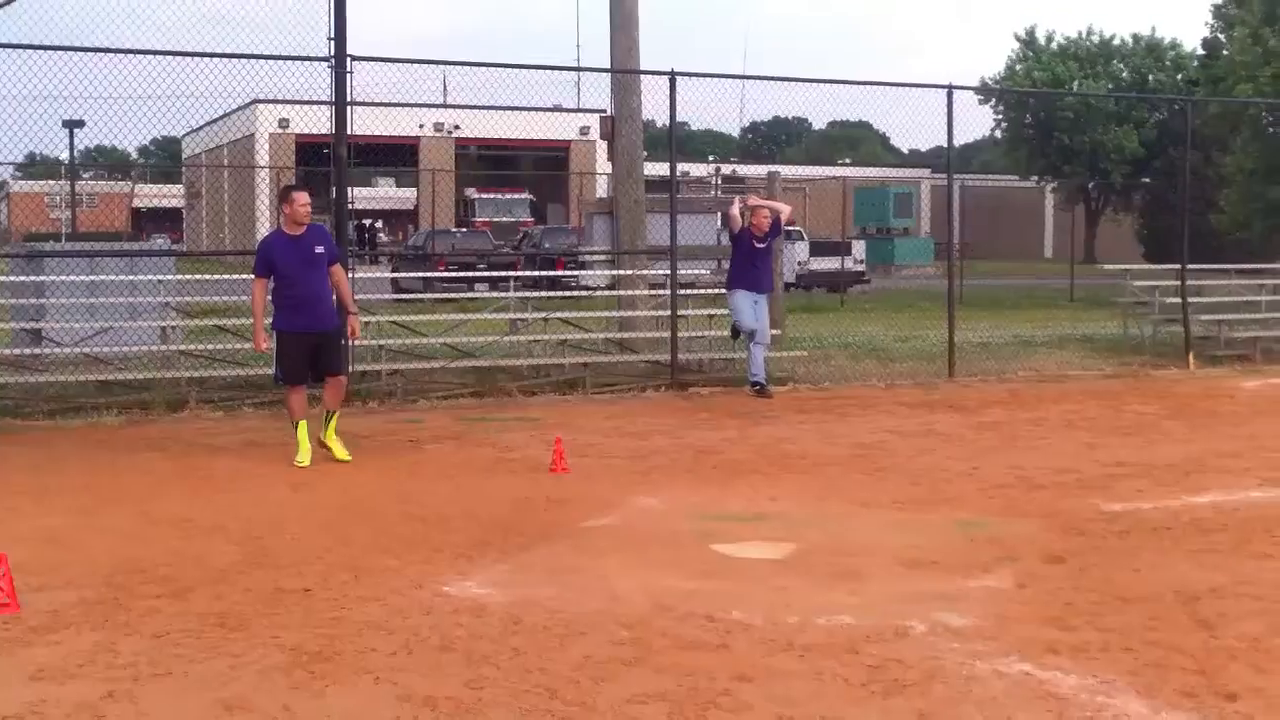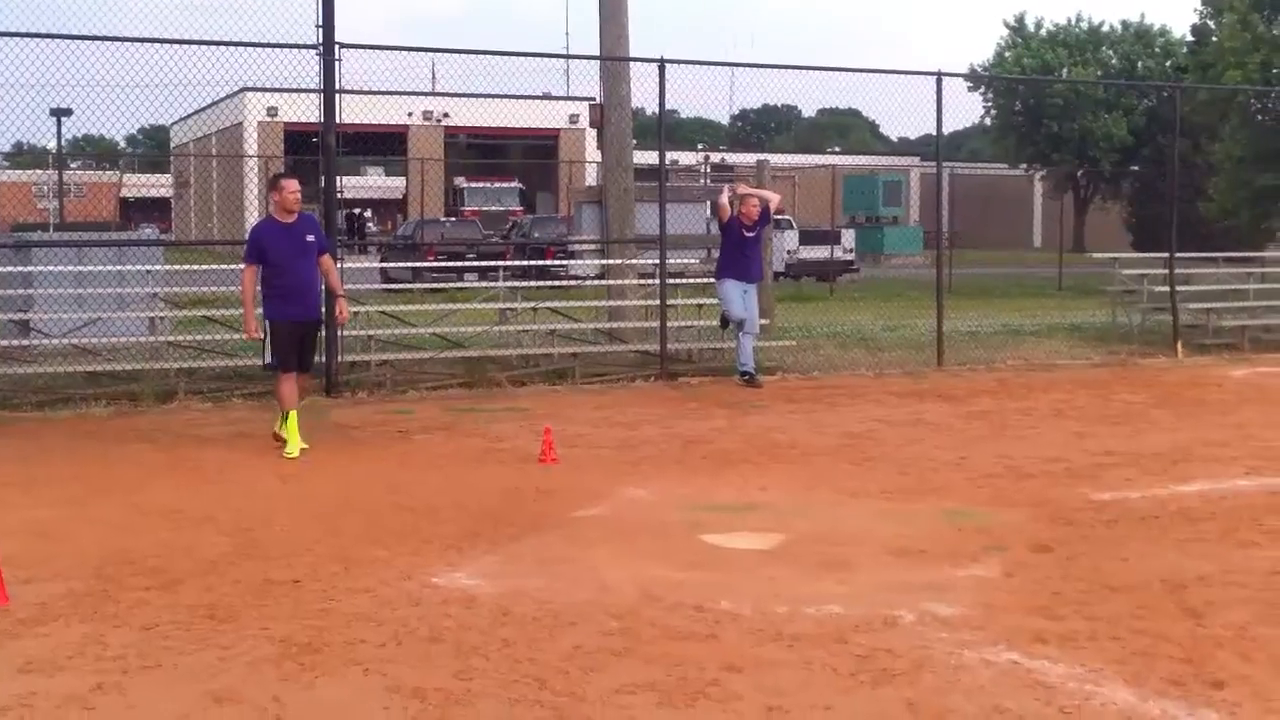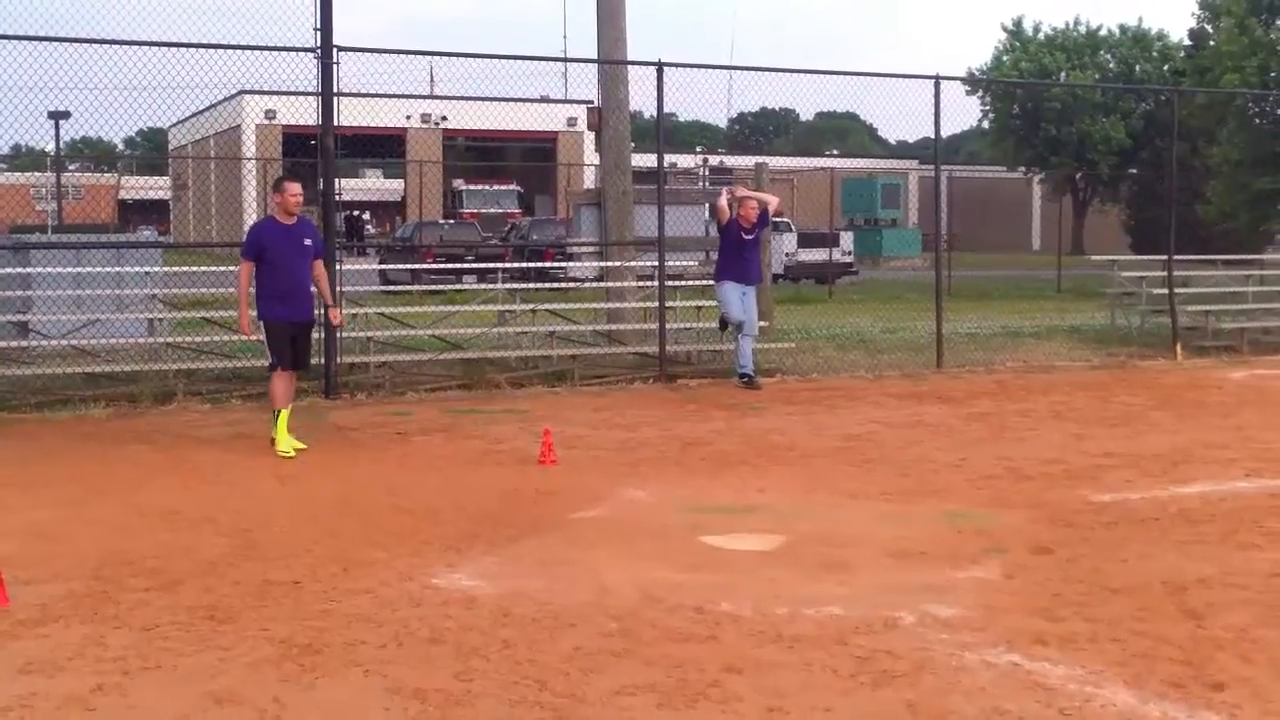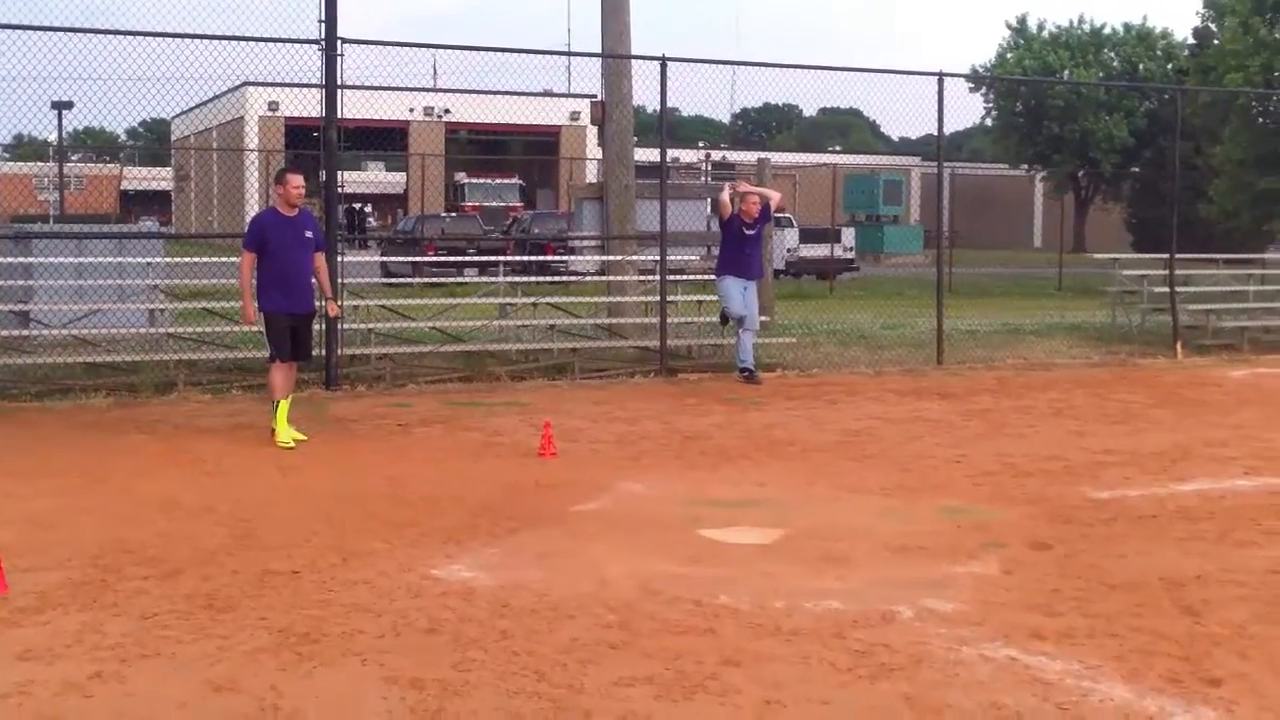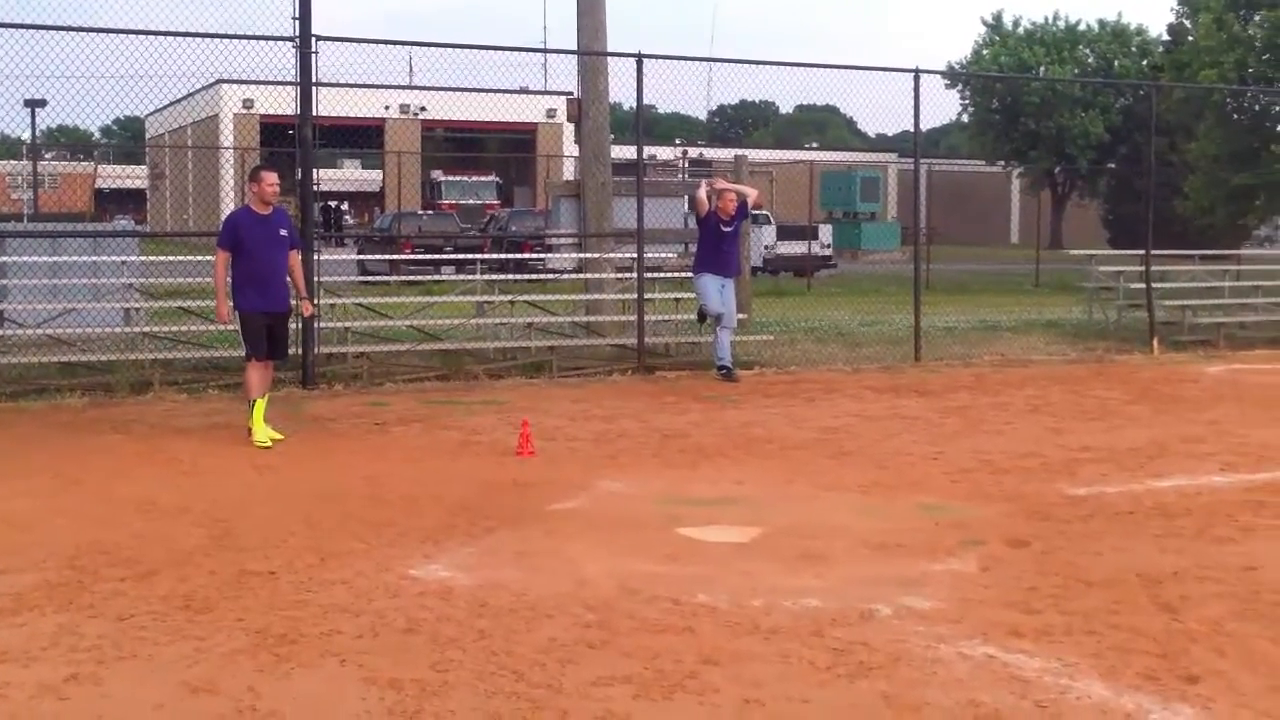
dt=0.5s
person 1, frame 1
left shoulder: (322, 235)
right shoulder: (270, 245)
left elbow: (337, 275)
right elbow: (259, 287)
left wrist: (351, 312)
right wrist: (258, 329)
left hip: (328, 325)
right hip: (290, 329)
left knee: (337, 379)
right knee: (295, 385)
left ankle: (330, 435)
right ankle: (303, 443)
person 1, frame 2
left shoulder: (311, 224)
right shoulder: (262, 231)
left elbow: (326, 263)
right elbow: (250, 274)
left wrist: (340, 295)
right wrist: (249, 315)
left hip: (311, 314)
right hip: (279, 316)
left knee: (301, 372)
right knee: (286, 372)
left ankle: (282, 426)
right ankle: (292, 434)
person 1, frame 3
left shoulder: (309, 229)
right shoulder: (261, 230)
left elbow: (318, 270)
right elbow: (246, 271)
left wrist: (330, 305)
right wrist: (243, 311)
left hip: (304, 315)
right hip: (274, 316)
left knee: (292, 371)
right knee: (281, 370)
left ankle: (280, 430)
right ankle: (281, 434)
person 1, frame 4
left shoulder: (310, 221)
right shoulder: (262, 221)
left elbow: (319, 262)
right elbow: (247, 262)
left wrist: (329, 297)
right wrist: (247, 301)
left hip: (304, 306)
right hip: (275, 307)
left knee: (293, 362)
right knee: (279, 361)
left ankle: (281, 420)
right ankle: (279, 425)
person 1, frame 5
left shoulder: (284, 219)
right shoulder: (237, 220)
left elbow: (293, 261)
right elbow: (221, 261)
left wrist: (303, 296)
right wrist: (221, 300)
left hip: (280, 305)
right hip: (250, 306)
left knee: (269, 361)
right knee: (256, 360)
left ankle: (260, 419)
right ankle: (256, 423)
person 2, frame 1
left shoulder: (770, 233)
right shoulder: (742, 234)
left elbow: (787, 210)
right elbow: (733, 214)
left wrist: (759, 202)
right wrist: (737, 203)
left hip: (761, 293)
right hip: (740, 290)
left knee: (761, 339)
right knee: (749, 326)
left ankle: (757, 382)
right ankle: (738, 326)
person 2, frame 2
left shoulder: (759, 223)
right shoulder: (731, 223)
left elbow: (775, 198)
right elbow: (722, 203)
left wrist: (749, 190)
right wrist: (726, 192)
left hip: (751, 283)
right hip: (729, 280)
left knee: (750, 328)
right knee: (738, 315)
left ankle: (746, 372)
right ankle: (728, 315)
person 2, frame 3
left shoulder: (757, 225)
right shoulder: (730, 226)
left elbow: (774, 201)
right elbow: (721, 206)
left wrist: (747, 193)
right wrist: (725, 194)
left hip: (749, 285)
right hip: (727, 282)
left knee: (749, 330)
right knee: (737, 317)
left ankle: (745, 373)
right ankle: (726, 317)
person 2, frame 4
left shoulder: (760, 220)
right shoulder: (732, 221)
left elbow: (776, 196)
right elbow: (723, 200)
left wrist: (750, 188)
right wrist: (727, 189)
left hip: (750, 280)
right hip: (729, 276)
left knee: (750, 325)
right knee: (737, 312)
left ankle: (745, 368)
right ankle: (727, 312)
person 2, frame 5
left shoulder: (737, 216)
right shoulder: (709, 218)
left elbow: (753, 193)
right elbow: (700, 197)
left wrist: (727, 185)
right wrist: (704, 186)
left hip: (728, 277)
right hip: (706, 274)
left knee: (727, 322)
right knee: (715, 309)
left ankle: (723, 366)
right ankle: (704, 309)
